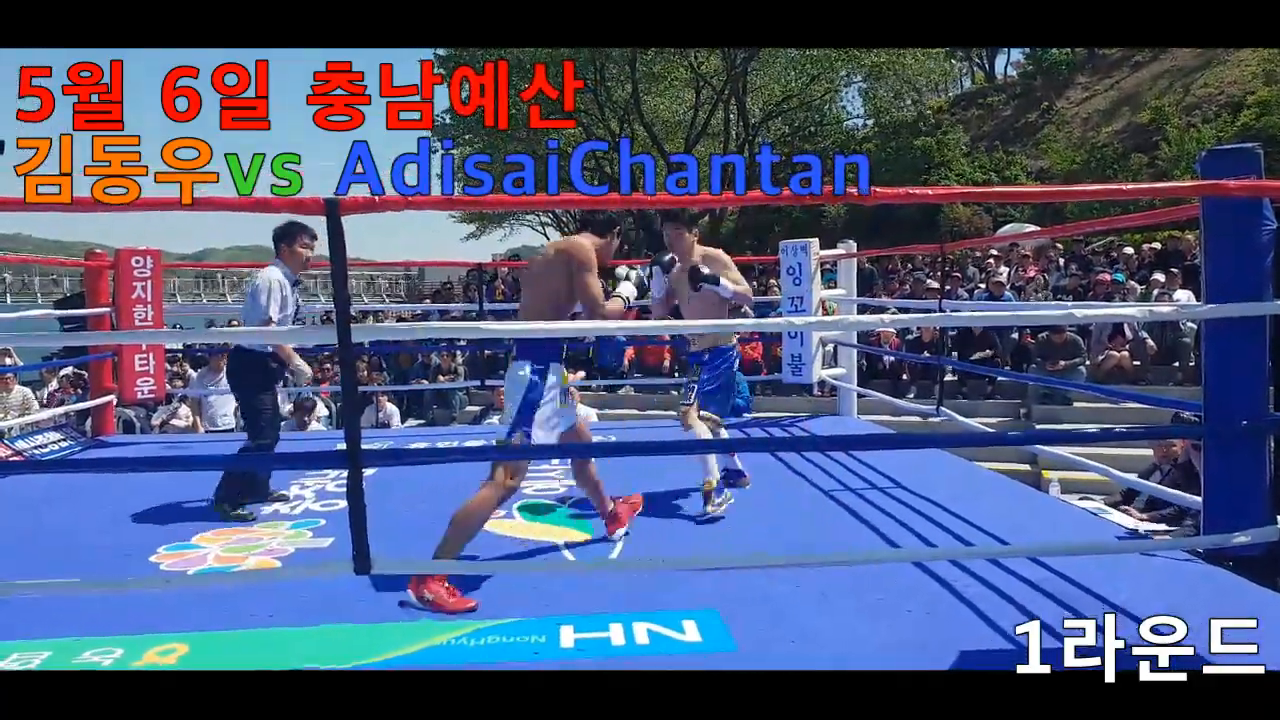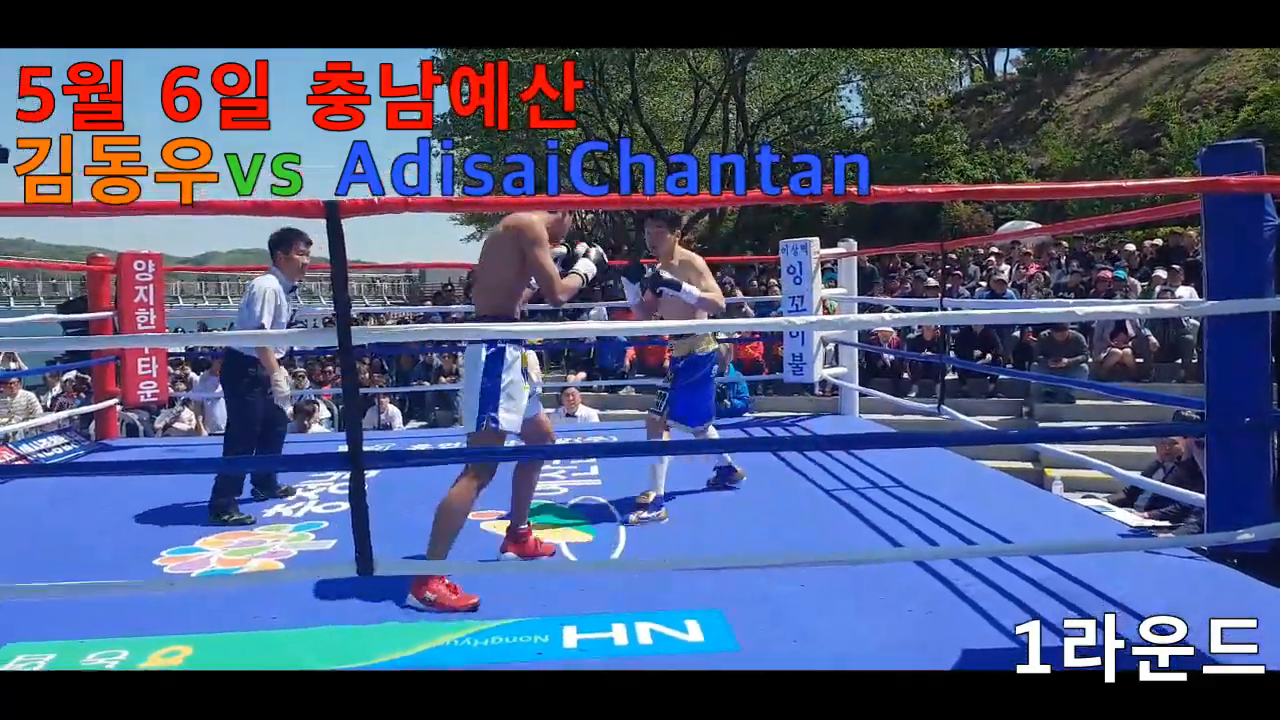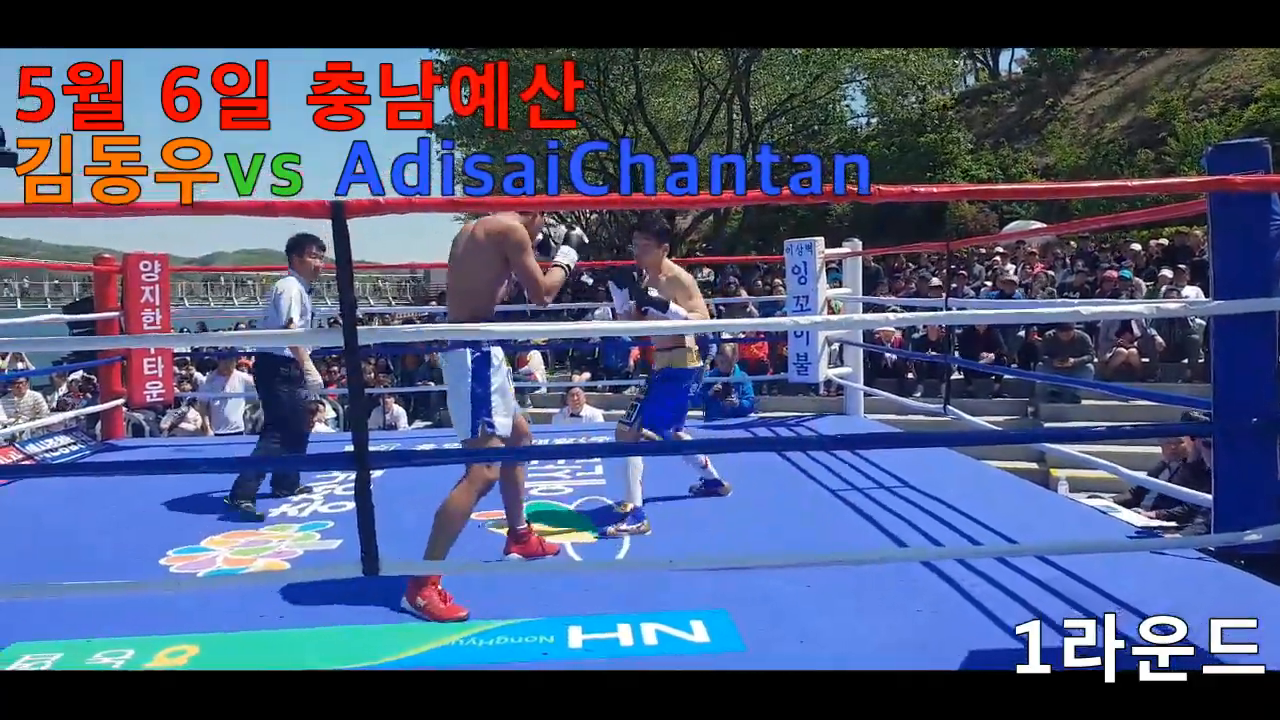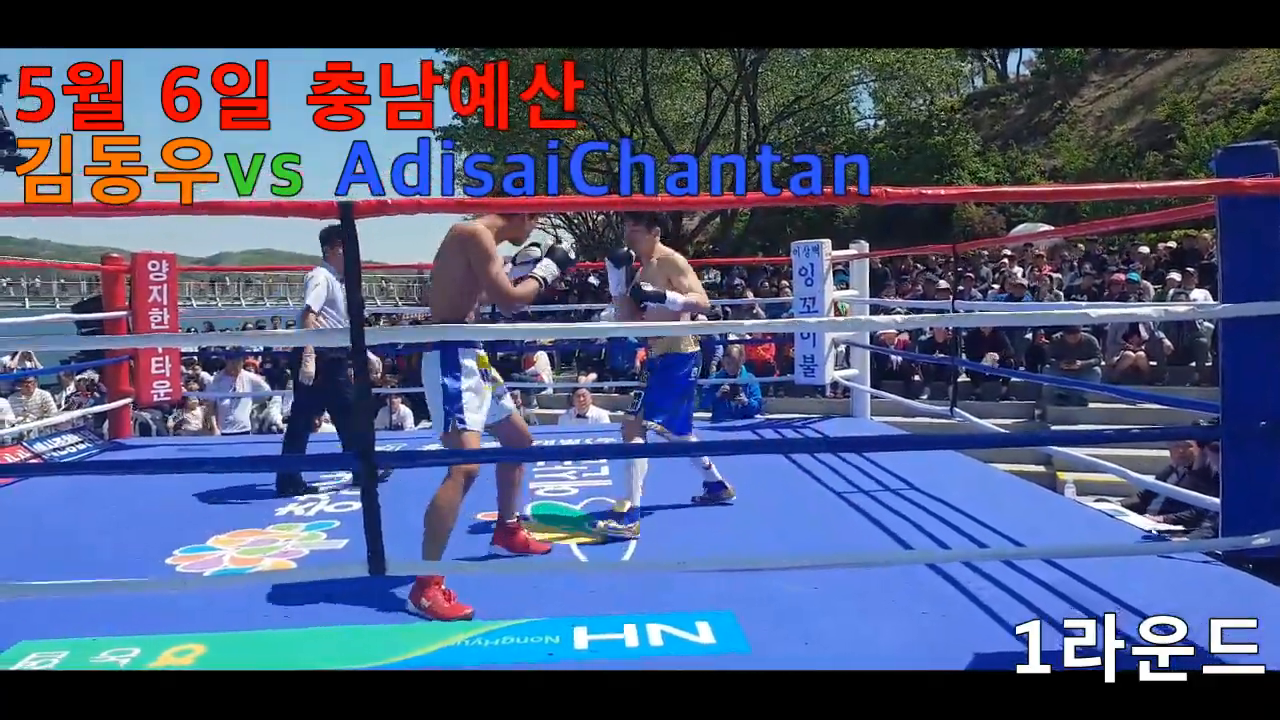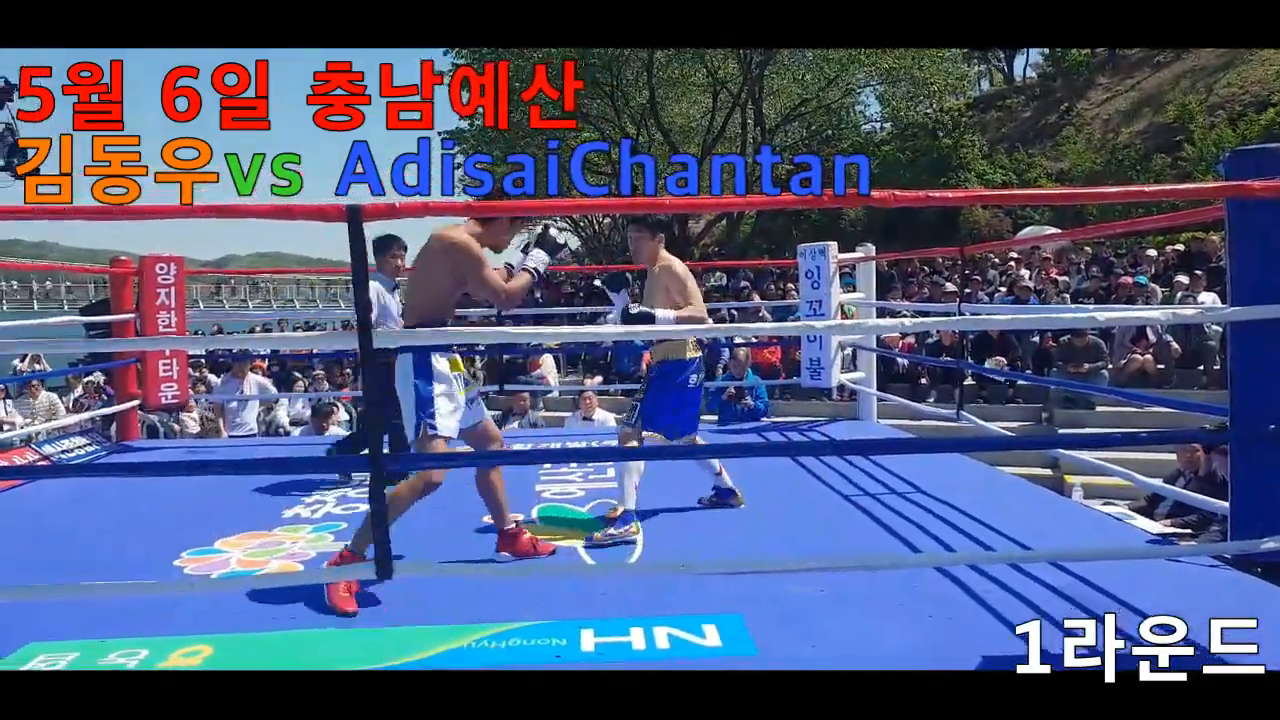
dt=0.3s
person 1, frame 1
left shoulder: (553, 251)
right shoulder: (581, 250)
right elbow: (600, 314)
left wrist: (585, 295)
right wrist: (628, 291)
left hip: (539, 364)
right hip: (538, 367)
left knee: (580, 442)
right knee: (506, 479)
left ankle: (611, 514)
right ankle: (429, 578)
person 1, frame 2
left shoulder: (512, 228)
right shoulder: (529, 225)
right elbow: (557, 293)
left wrist: (547, 266)
right wrist: (587, 266)
left hip: (502, 347)
right hip: (494, 348)
left knee: (541, 436)
right knee: (481, 468)
left ankle: (518, 537)
right ankle: (426, 581)
person 1, frame 3
left shoulder: (473, 229)
right shoulder: (510, 229)
right elbow: (541, 294)
left wrist: (532, 252)
right wrist: (568, 253)
left hip: (477, 349)
right hip: (476, 351)
left knee: (518, 437)
right knee: (482, 472)
left ankle: (519, 537)
right ankle: (423, 584)
person 1, frame 4
left shoulder: (475, 235)
right shoulder: (474, 234)
right elbow: (509, 302)
left wrist: (524, 266)
right wrist: (549, 269)
left hip: (469, 352)
right hip: (450, 355)
left knee: (519, 437)
right knee: (466, 465)
left ankle: (508, 531)
right ankle: (428, 584)
person 1, frame 5
left shoulder: (457, 243)
right shoulder: (458, 244)
left elbow: (487, 289)
right elbow: (505, 298)
left wrist: (526, 261)
right wrist: (540, 257)
left hip: (441, 359)
right hip: (423, 362)
left knee: (491, 444)
right knee: (430, 474)
left ankle: (511, 537)
right ankle: (348, 561)
person 2, frame 1
left shoulder: (714, 259)
right shoulder: (673, 270)
left elbow: (747, 296)
right elbow: (659, 314)
left wrist: (714, 282)
right wrist: (658, 276)
left hip: (719, 348)
right hip: (697, 348)
left knee: (689, 414)
right knee: (706, 416)
left ankle: (716, 488)
right ankle: (734, 472)
person 2, frame 2
left shoulder: (691, 263)
right shoulder: (660, 268)
left elbow: (717, 303)
right elbow: (644, 316)
left wrist: (676, 287)
right wrist: (631, 284)
left hip: (697, 353)
right hip: (682, 354)
left knee: (656, 422)
right knee: (694, 420)
left ankle: (654, 500)
right ankle: (727, 469)
person 2, frame 3
left shoulder: (678, 279)
right shoulder: (648, 281)
left elbow: (703, 322)
left wrist: (664, 307)
right wrist: (620, 292)
left hip: (678, 368)
right hip: (665, 367)
left knee: (628, 432)
right knee: (668, 431)
left ankle: (634, 515)
right ankle: (713, 480)
person 2, frame 4
left shoulder: (672, 262)
right shoulder: (642, 269)
left elbow: (703, 304)
right elbow: (625, 317)
left wrist: (660, 297)
right wrist: (616, 272)
left hip: (676, 355)
right hip: (662, 355)
left knee: (634, 427)
right knee: (672, 431)
left ankle: (628, 514)
right ankle: (716, 485)
person 2, frame 5
left shoulder: (672, 269)
right shoulder: (653, 273)
left elbow: (700, 315)
right elbow: (637, 327)
left wrist: (653, 317)
right wrist: (620, 296)
left hip: (678, 361)
right hip: (670, 362)
left knee: (630, 432)
right knee: (684, 435)
left ankle: (625, 518)
right ankle: (726, 490)
person 3, frame 1
left shoulder: (286, 281)
right shoulder: (272, 279)
right elbow: (266, 328)
left wrist: (290, 362)
right wrist: (295, 361)
left hip: (261, 364)
right hip: (252, 365)
left knee: (267, 429)
right knee: (263, 434)
left ankle: (257, 489)
right ankle: (227, 498)
person 3, frame 2
left shoulder: (283, 289)
right shoulder: (267, 286)
left wrist: (279, 370)
right wrist: (277, 377)
left hip: (256, 371)
right hip: (245, 370)
left knee: (275, 425)
right knee: (241, 438)
left ankle: (266, 485)
right ankle: (222, 507)
person 3, frame 3
left shoulder: (300, 289)
right shoulder: (290, 287)
right elbow: (289, 331)
left wrist: (303, 368)
right wrist: (309, 368)
left hip: (284, 369)
right hip: (277, 369)
left knee: (299, 427)
right knee: (277, 433)
left ankle: (286, 483)
right ankle: (242, 493)
person 3, frame 4
left shoulder: (337, 280)
right shoulder: (321, 277)
left elbow: (338, 325)
right elbow: (308, 317)
left wrist: (366, 354)
right wrist: (308, 356)
left hip: (329, 357)
right hip: (322, 357)
left knee: (302, 420)
right knee: (349, 415)
left ankle: (289, 481)
person 3, frame 5
left shoulder: (391, 288)
right shoulder: (373, 288)
left hip: (388, 359)
right hip: (379, 360)
left knee: (385, 416)
right knee: (393, 416)
left ankle: (340, 452)
